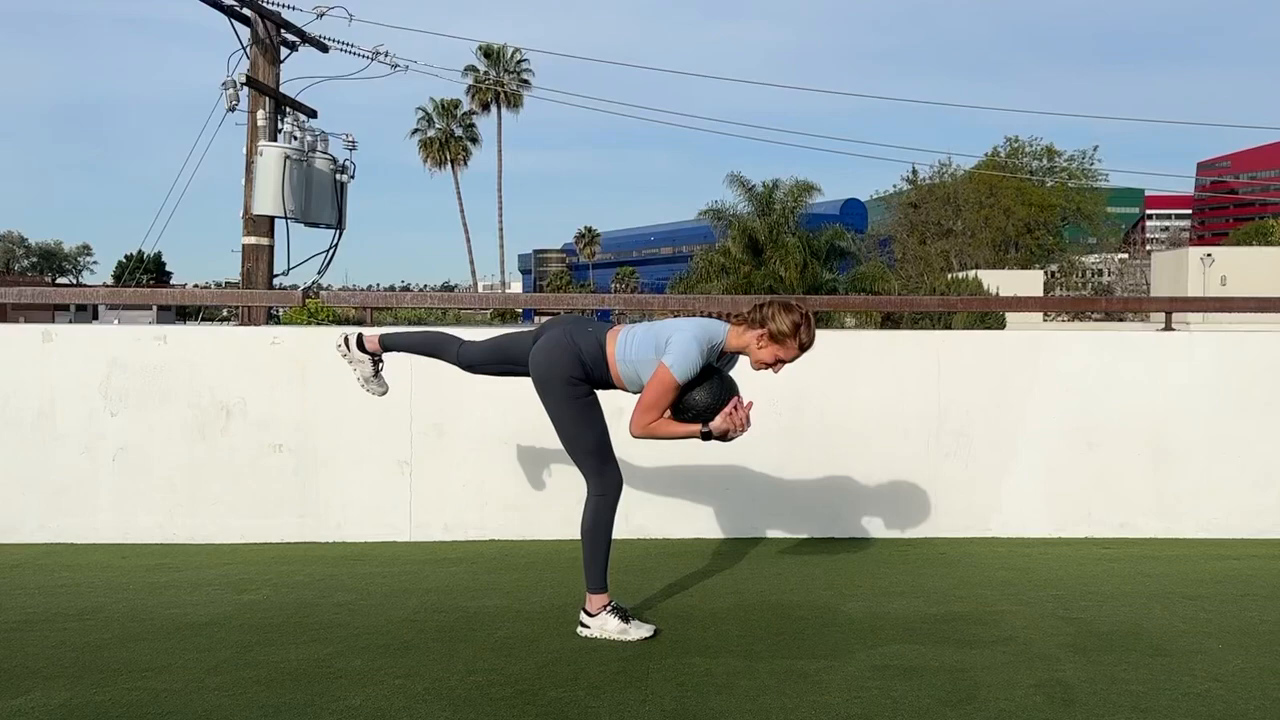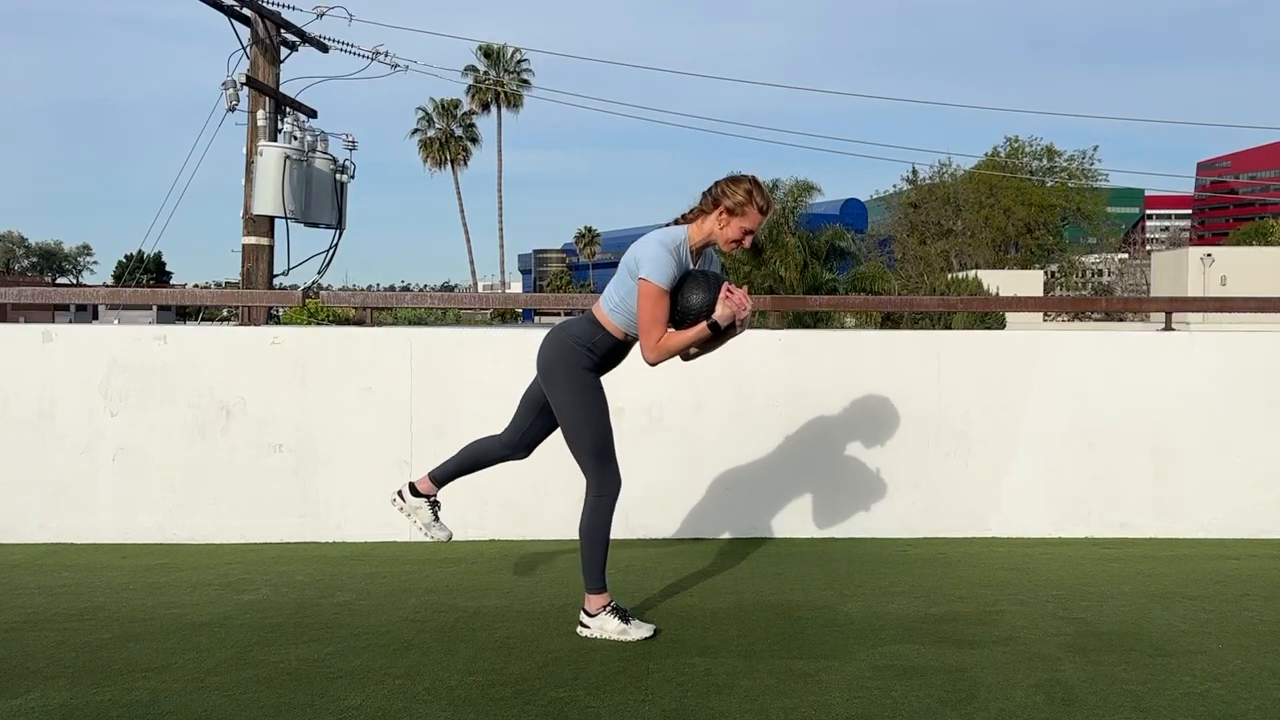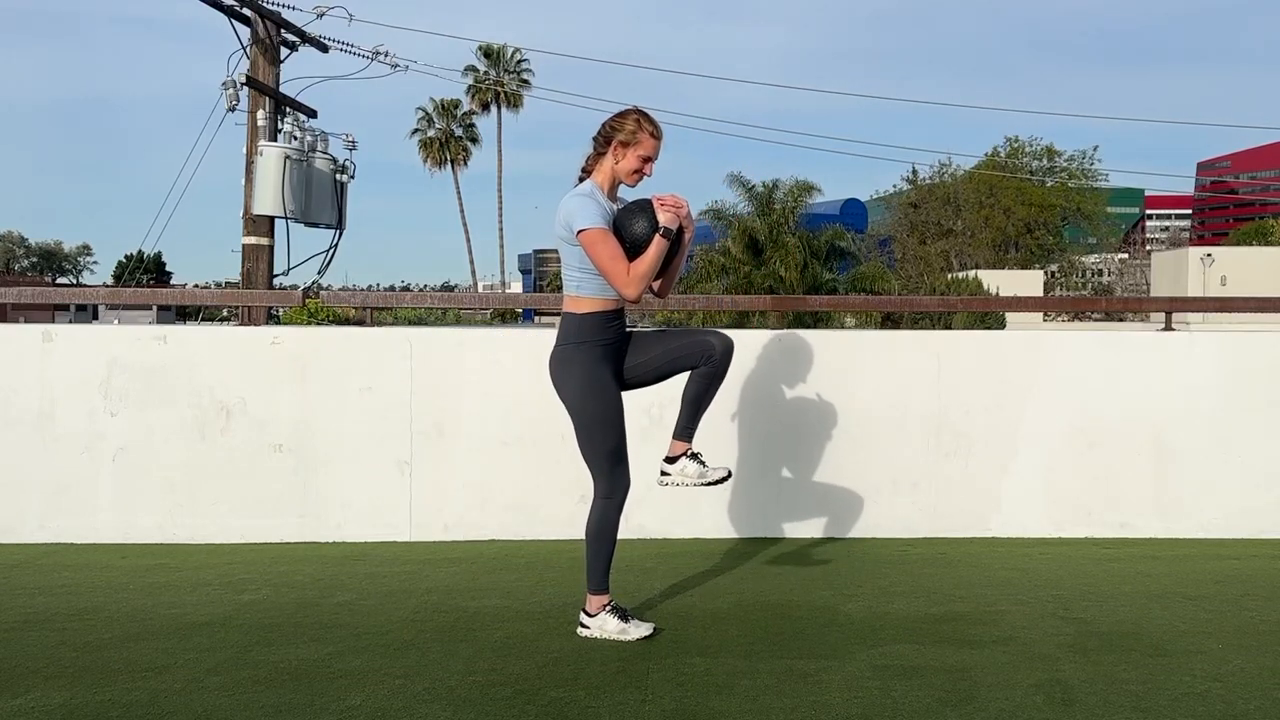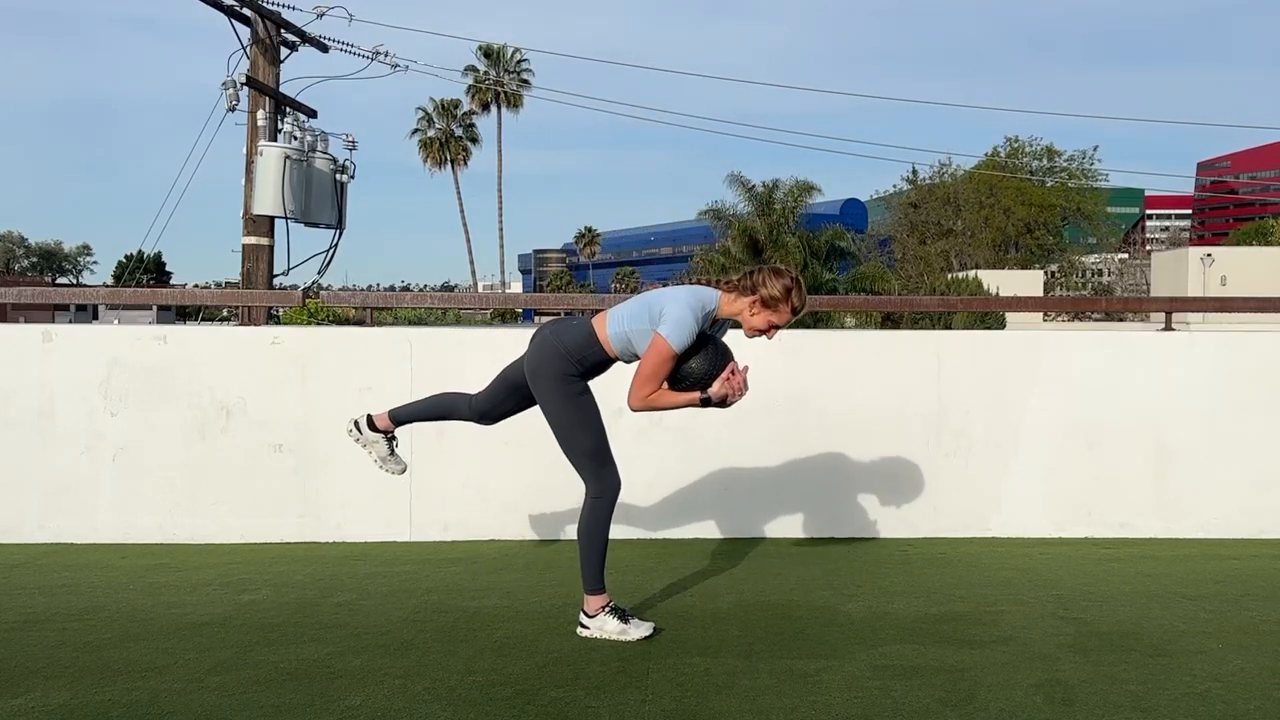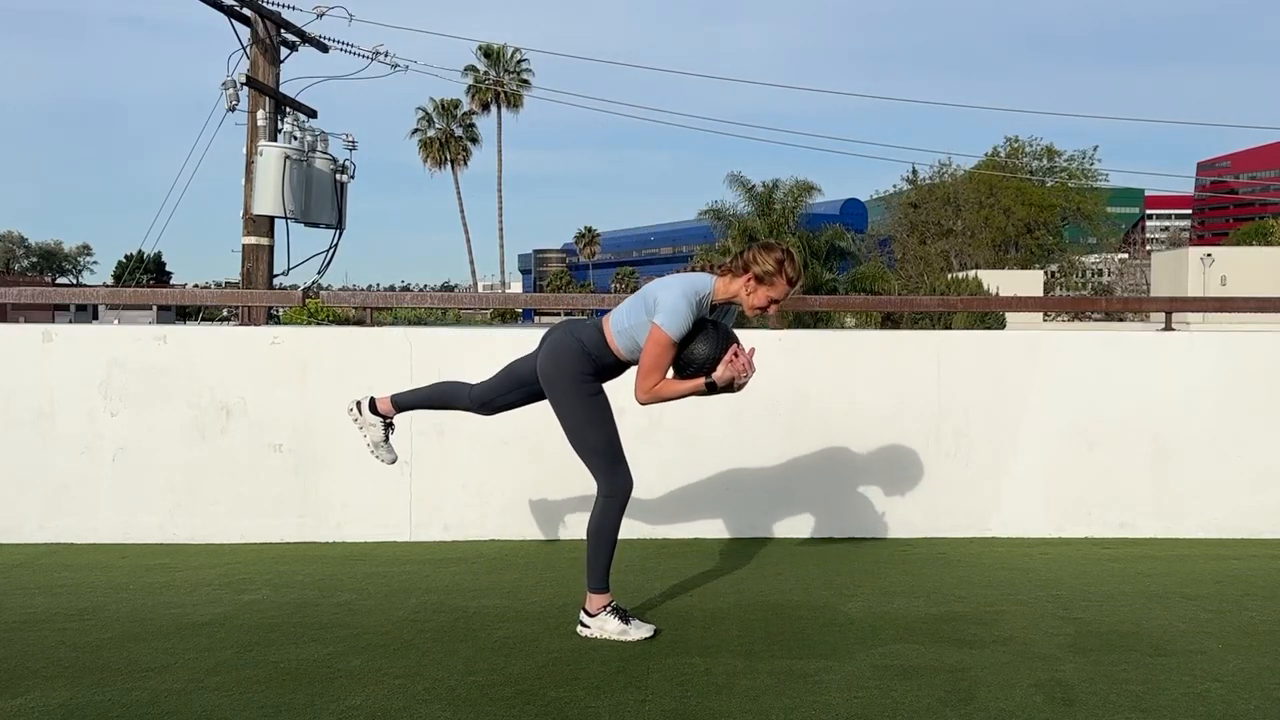
dt=1s
person 1, frame 1
left shoulder: (725, 346)
right shoulder: (696, 346)
right elbow: (643, 424)
left wrist: (722, 423)
right wrist: (710, 430)
left hip: (571, 337)
right hip: (562, 364)
left knee: (469, 356)
right knee: (606, 482)
left ankle: (371, 346)
right ankle: (595, 610)
person 1, frame 2
left shoulder: (707, 257)
right shoulder: (663, 250)
left elbow: (686, 349)
right elbow: (654, 350)
left wrist: (730, 325)
right wrist: (716, 321)
left hip: (574, 354)
right hip: (573, 360)
left knee: (515, 442)
right knee: (604, 482)
left ankle: (420, 491)
right ankle: (594, 611)
person 1, frame 3
left shoulder: (618, 204)
right shoulder: (582, 205)
left elbow: (659, 288)
right elbow: (631, 286)
left wrist: (681, 236)
right wrist: (663, 231)
left hip: (618, 344)
right hip: (582, 354)
left knee: (715, 347)
right knee: (613, 484)
left ankle: (678, 456)
right ankle: (596, 612)
person 1, frame 4
left shoulder: (716, 314)
right shoulder: (689, 315)
right elbow: (641, 398)
left wrist: (720, 391)
right wrist: (709, 397)
left hip: (557, 344)
right hip: (559, 364)
left knee: (482, 409)
right knee: (603, 483)
left ankle: (379, 426)
right ankle: (594, 612)
person 1, frame 5
left shoulder: (714, 299)
right shoulder: (683, 298)
right elbow: (647, 391)
left wrist: (726, 377)
right wrist: (713, 380)
left hip: (568, 348)
right hip: (573, 368)
left knee: (482, 399)
right knee: (616, 485)
left ankle: (379, 408)
right ankle: (596, 612)
